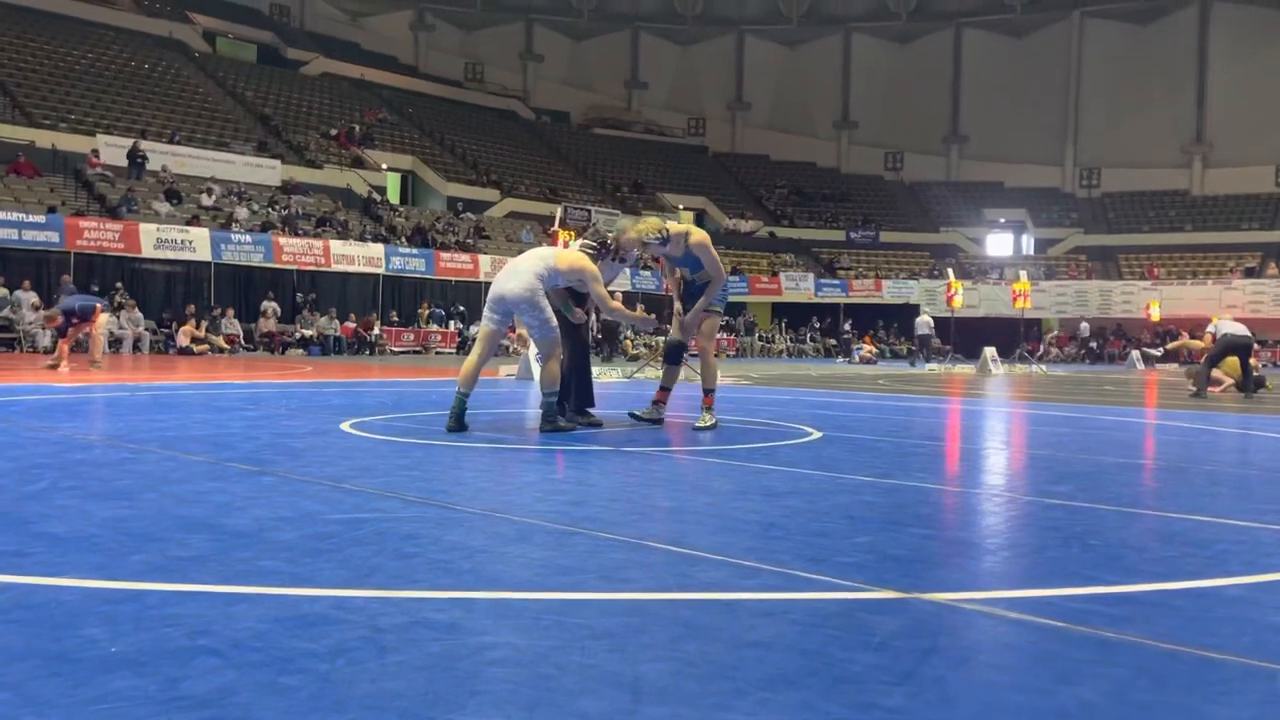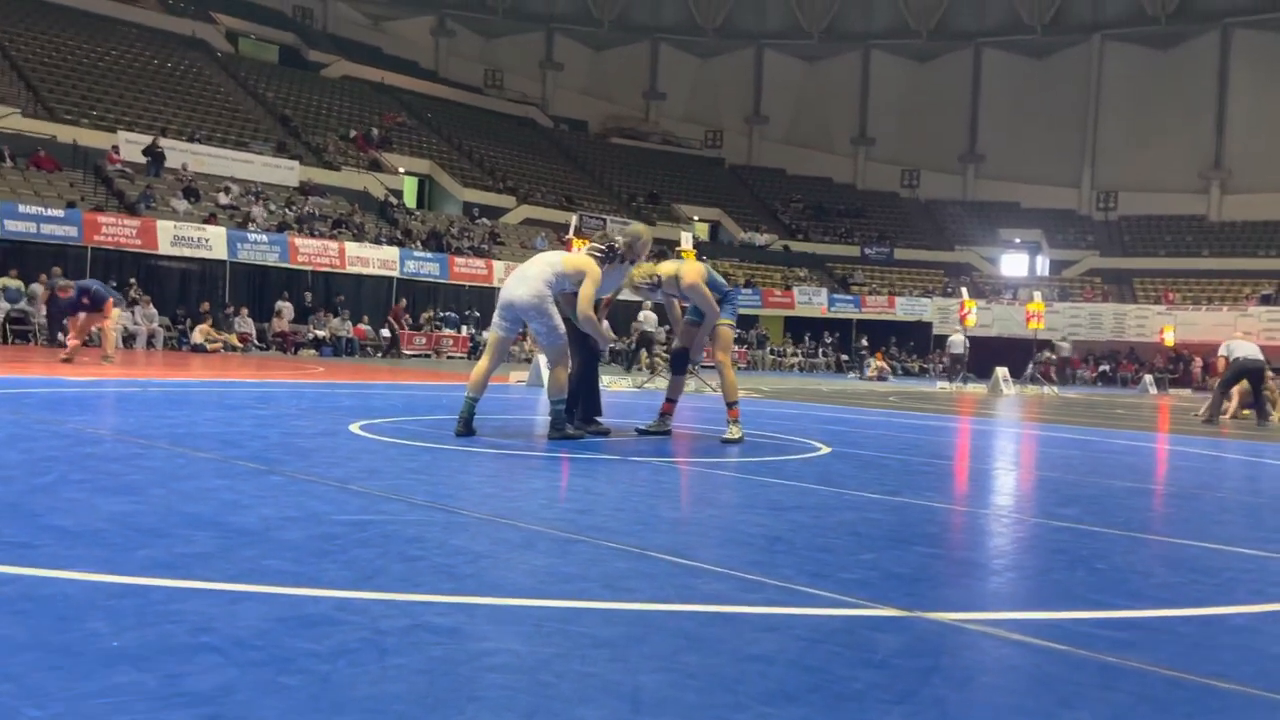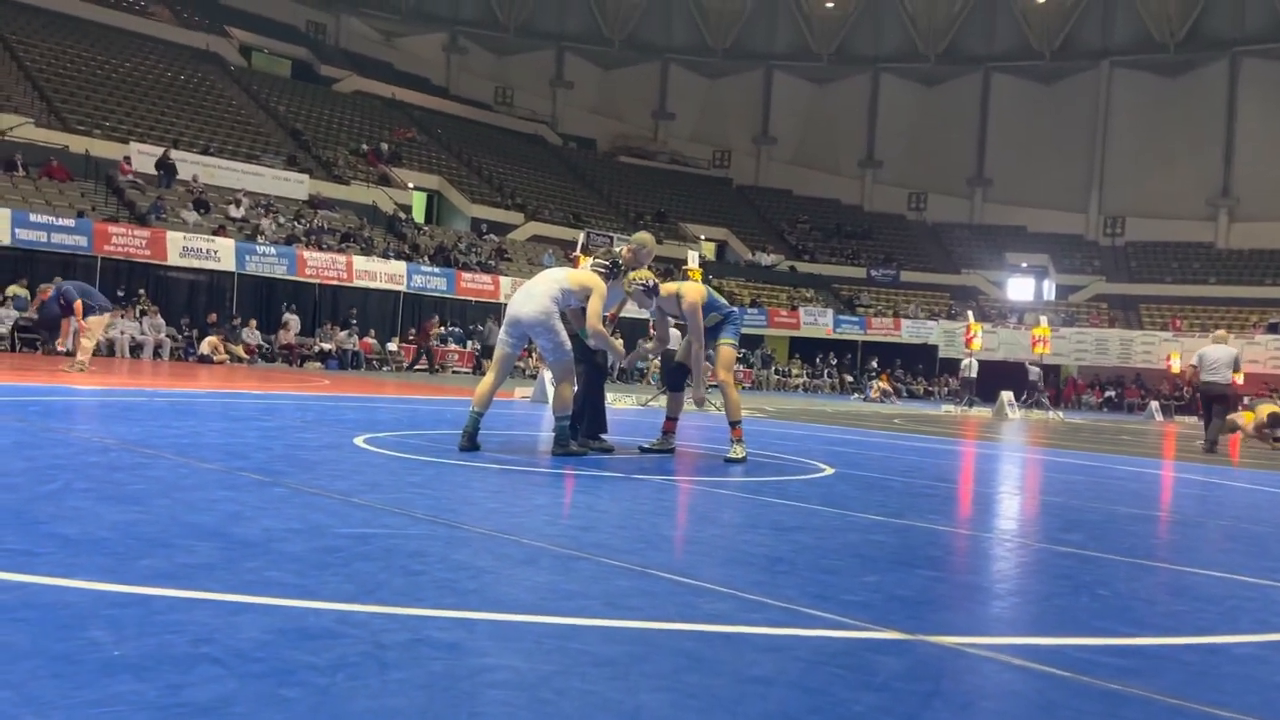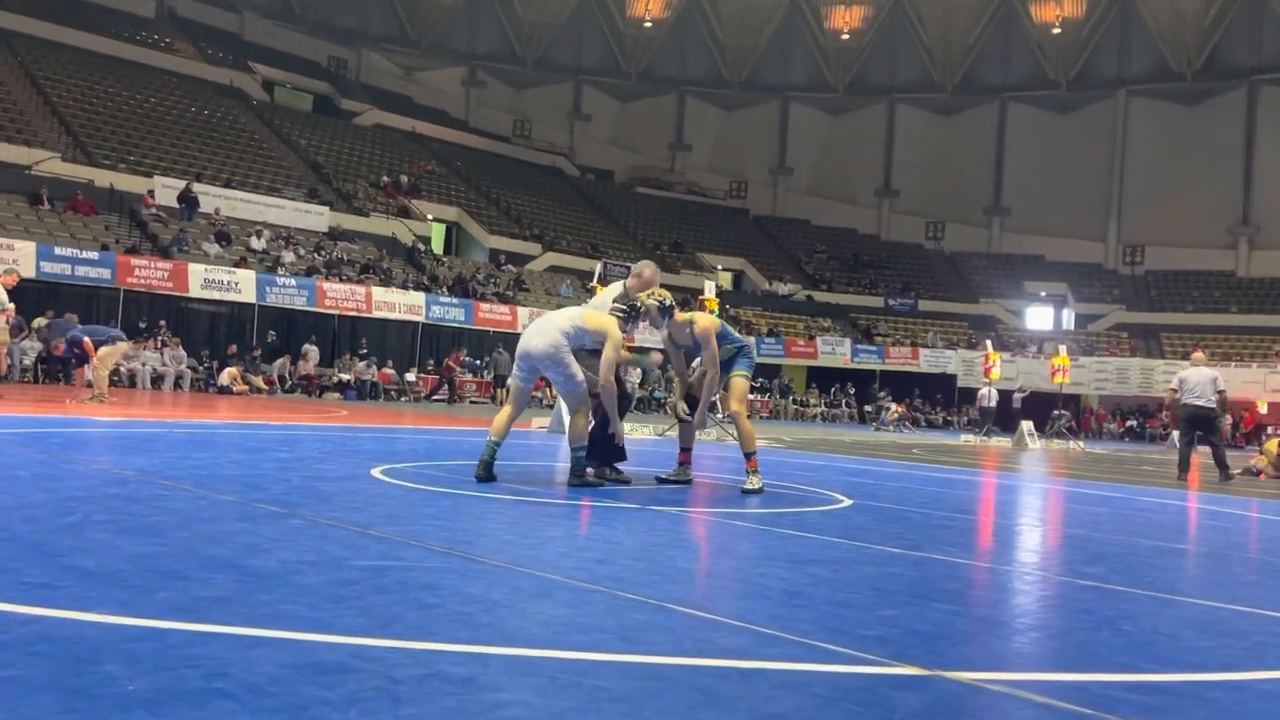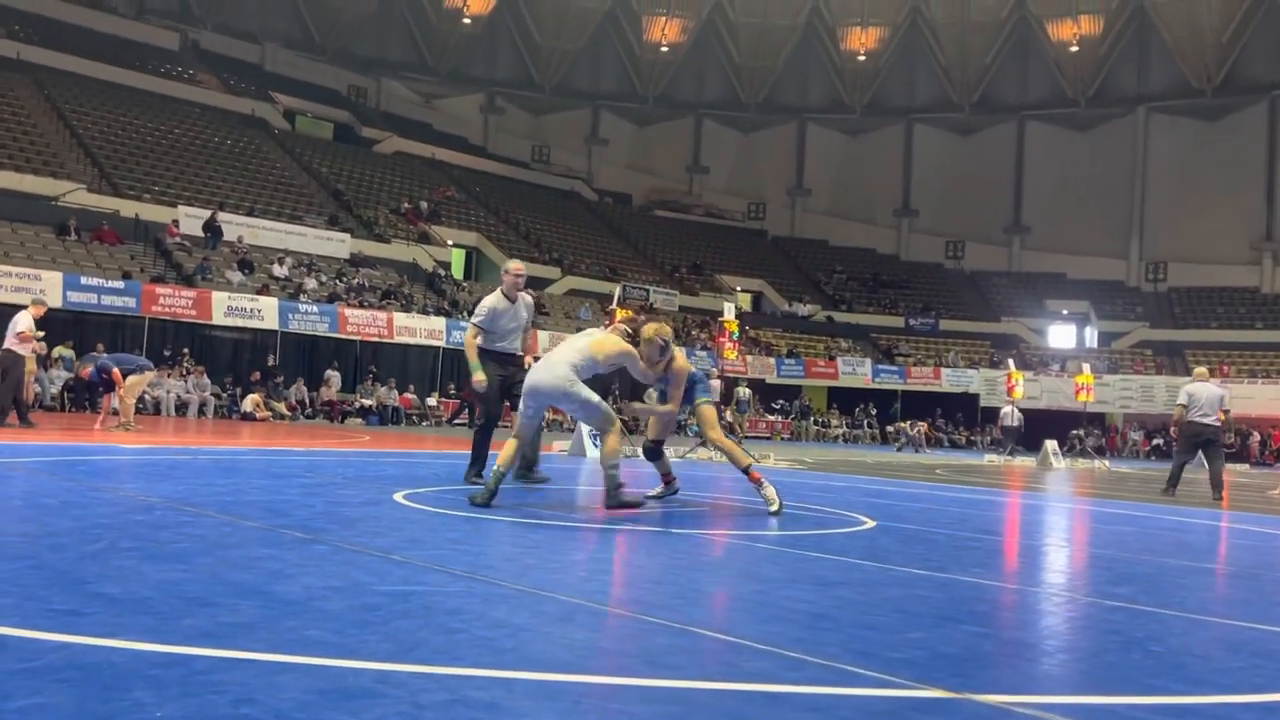
dt=1s
person 1, frame 1
left shoulder: (628, 256)
right shoulder: (586, 249)
left wrist: (589, 302)
right wrist: (570, 310)
left hip: (582, 295)
right hip: (560, 293)
left knee: (578, 348)
right knee: (576, 347)
left ankle: (558, 403)
right ankle: (576, 409)
person 1, frame 2
left shoulder: (636, 258)
right shoulder: (598, 252)
left wrist: (604, 307)
right wrist: (580, 321)
left knee: (590, 355)
right knee: (585, 355)
left ankle: (567, 410)
right ankle: (585, 416)
person 1, frame 3
left shoulder: (638, 269)
right shoulder: (602, 263)
left wrist: (611, 321)
right hip: (574, 315)
left knee: (599, 371)
right knee: (591, 370)
left ankle: (573, 426)
right ankle: (588, 432)
person 1, frame 4
left shoulder: (632, 297)
right shoulder: (613, 299)
left hip: (602, 351)
right hip: (585, 351)
left knee: (621, 401)
left ankle: (592, 451)
right ankle: (604, 463)
person 1, frame 5
left shoulder: (528, 301)
right shoulder: (490, 304)
right elbow: (470, 338)
left wrist: (528, 354)
right wrist: (476, 371)
left hip: (516, 362)
right hip: (492, 361)
right knee: (489, 418)
left ankle: (527, 468)
right ankle: (475, 469)
person 2, frame 1
left shoulder: (559, 254)
right shoulder: (587, 266)
right elbow: (610, 309)
right wrist: (638, 318)
left hip: (500, 284)
right hip: (524, 289)
left knee: (480, 352)
right knee: (552, 354)
left ankle: (456, 415)
right ankle: (549, 418)
person 2, frame 2
left shoulder: (565, 257)
right shoulder: (593, 269)
right elbow: (584, 315)
right wrist: (602, 337)
left hip: (509, 288)
right hip: (534, 295)
left knee: (490, 358)
right knee: (560, 361)
left ankle: (465, 419)
right ankle: (558, 425)
person 2, frame 3
left shoulder: (569, 273)
right shoulder: (599, 286)
right elbow: (595, 329)
right wrist: (617, 351)
left hip: (516, 305)
right hip: (540, 311)
left knee: (495, 374)
right knee: (565, 377)
left ankle: (469, 434)
right ankle: (562, 441)
person 2, frame 4
left shoulder: (593, 316)
right shoulder: (615, 334)
right elbow: (606, 381)
right wrist: (615, 422)
left hip: (527, 340)
right hip: (548, 346)
left knee: (513, 407)
right knee: (581, 409)
left ankle: (484, 466)
right ankle: (578, 473)
person 2, frame 5
left shoulder: (595, 332)
right shoulder: (627, 349)
right elbow: (649, 378)
left hip: (535, 378)
right hip: (562, 381)
left knee: (519, 438)
right knee: (612, 427)
left ankle: (488, 491)
right ankle: (613, 493)
person 3, frame 1
left shoulder: (697, 240)
right shoulder: (658, 243)
left elbow: (719, 277)
left wrist: (696, 312)
right wrist: (677, 300)
left hip: (712, 289)
right hip: (689, 289)
left knee: (705, 348)
right knee: (673, 348)
left ankle: (708, 412)
right ankle: (658, 408)
person 3, frame 2
left shoulder: (687, 281)
right shoulder: (657, 278)
left elbow: (713, 312)
right elbow: (670, 303)
left wrist: (698, 343)
right wrist: (680, 335)
left hip: (723, 302)
right hip: (700, 303)
left knee: (721, 360)
right knee: (678, 357)
left ankle: (734, 424)
right ankle: (664, 419)
person 3, frame 3
left shoulder: (688, 298)
right shoulder: (658, 304)
left elbow: (698, 346)
right elbow: (661, 343)
left wrist: (698, 386)
right wrist: (641, 351)
left hip: (726, 321)
right hip: (704, 324)
left knee: (723, 379)
right knee: (674, 374)
left ankle: (738, 443)
right ankle: (667, 437)
person 3, frame 4
left shoulder: (700, 325)
right shoulder: (668, 337)
left elbow: (713, 372)
right elbow: (681, 374)
left wrist: (702, 411)
right wrist: (678, 400)
left hip: (739, 355)
right hip: (717, 360)
left knee: (735, 411)
right knee: (685, 408)
left ankle: (754, 473)
right ankle: (684, 469)
person 3, frame 5
left shoulder: (677, 363)
left elbow: (673, 409)
left wrist: (647, 409)
left hip: (694, 385)
right hip: (667, 391)
left knee: (713, 438)
right knee: (651, 447)
left ankle: (762, 486)
right ankle: (669, 483)
